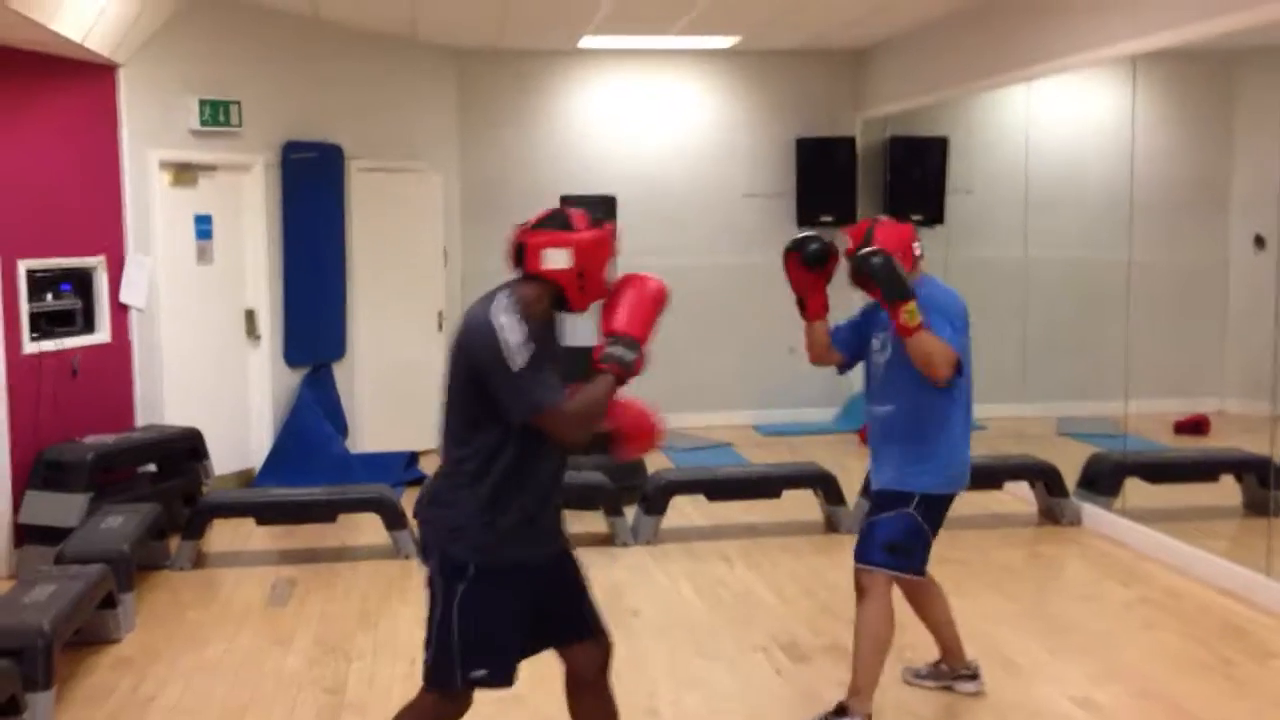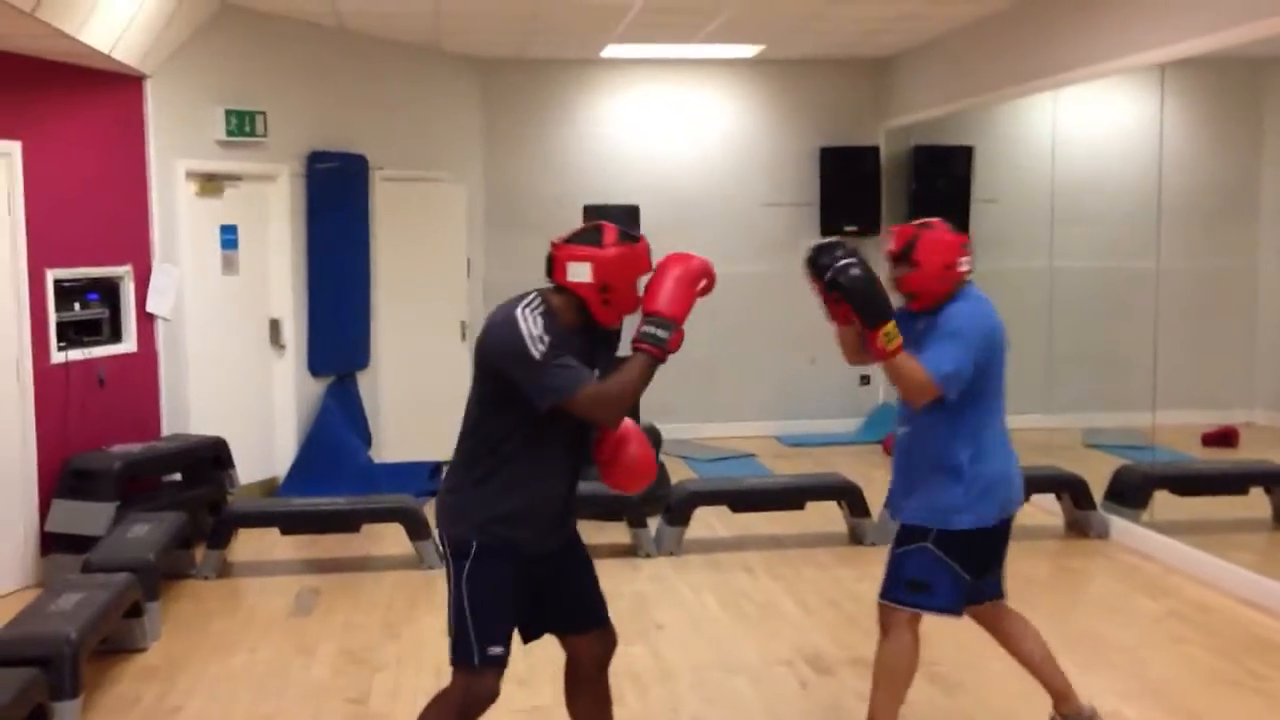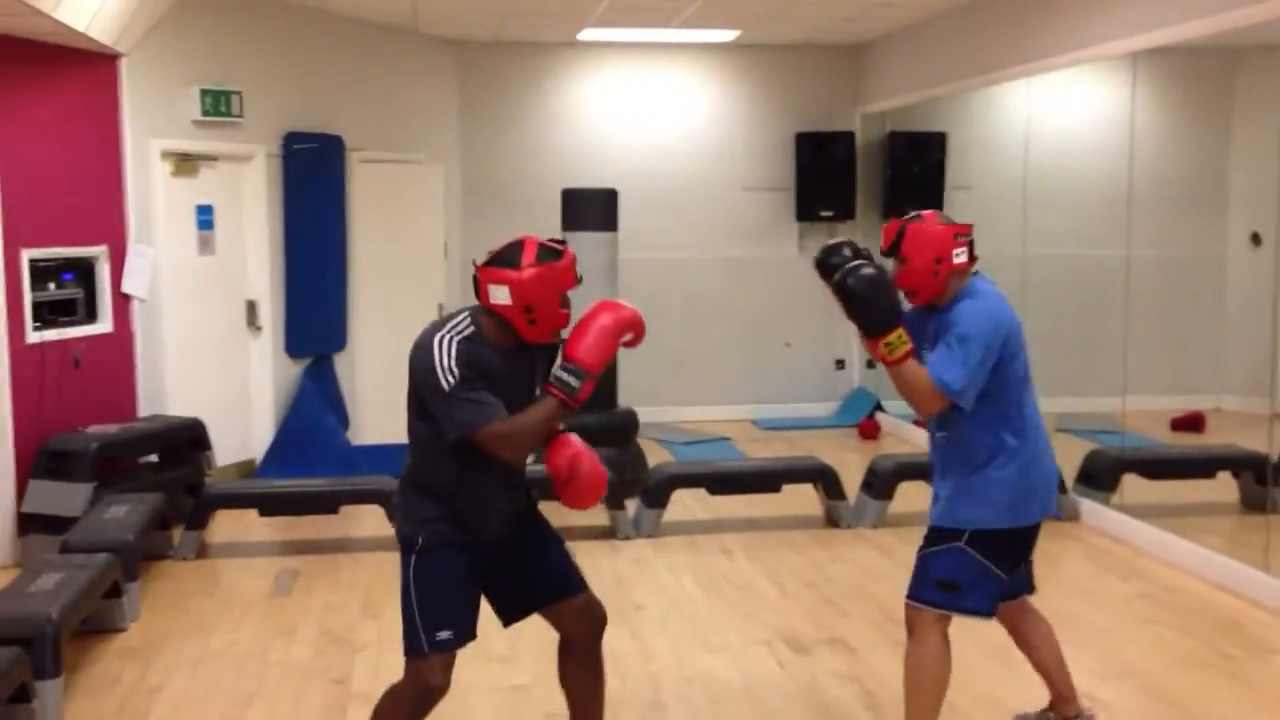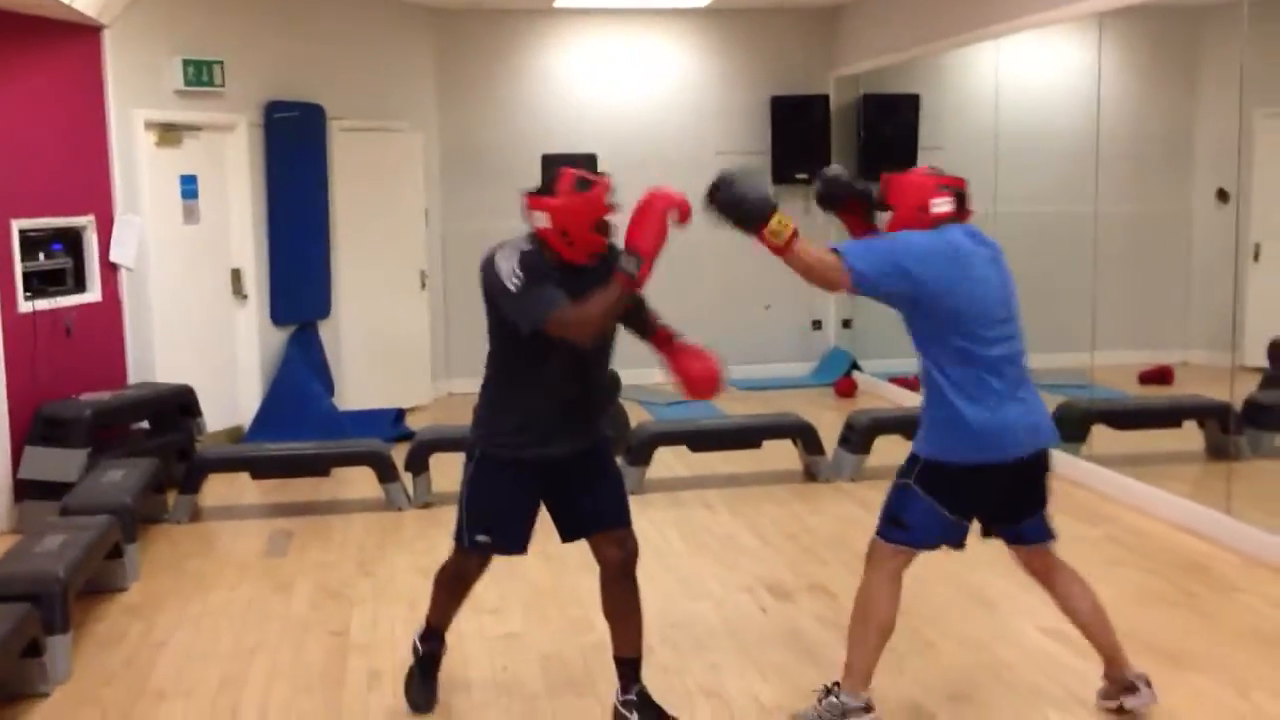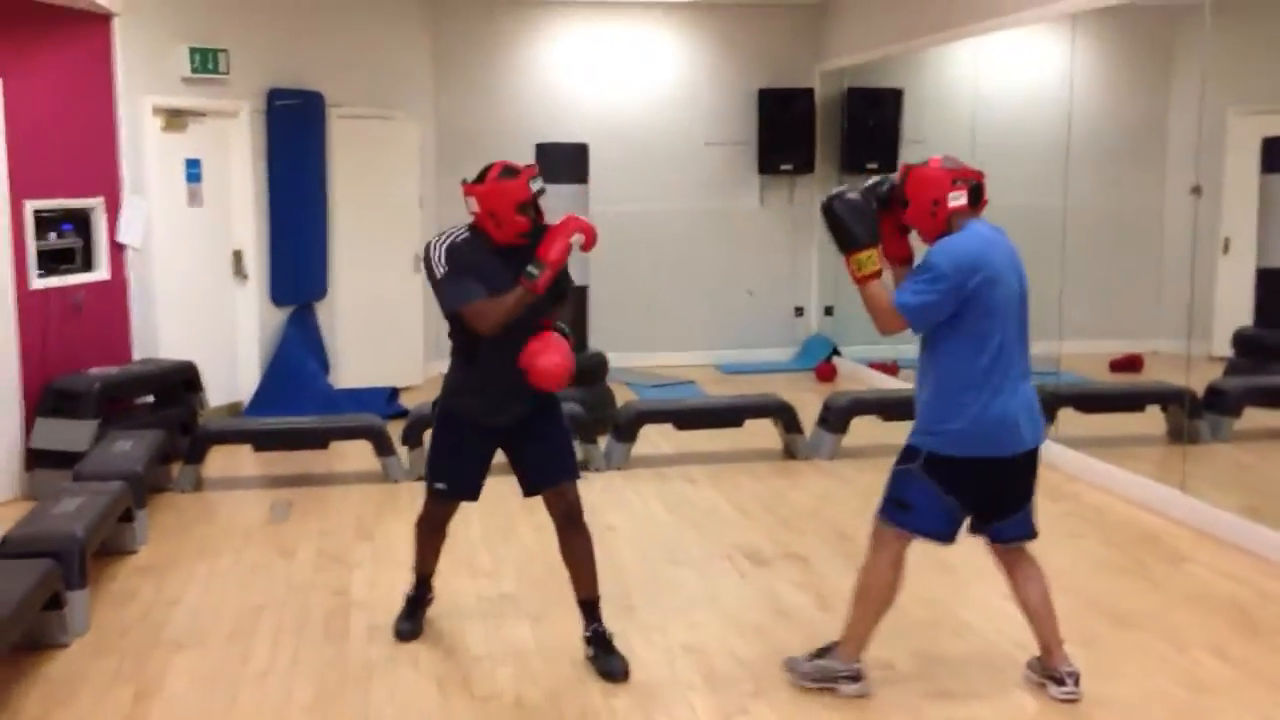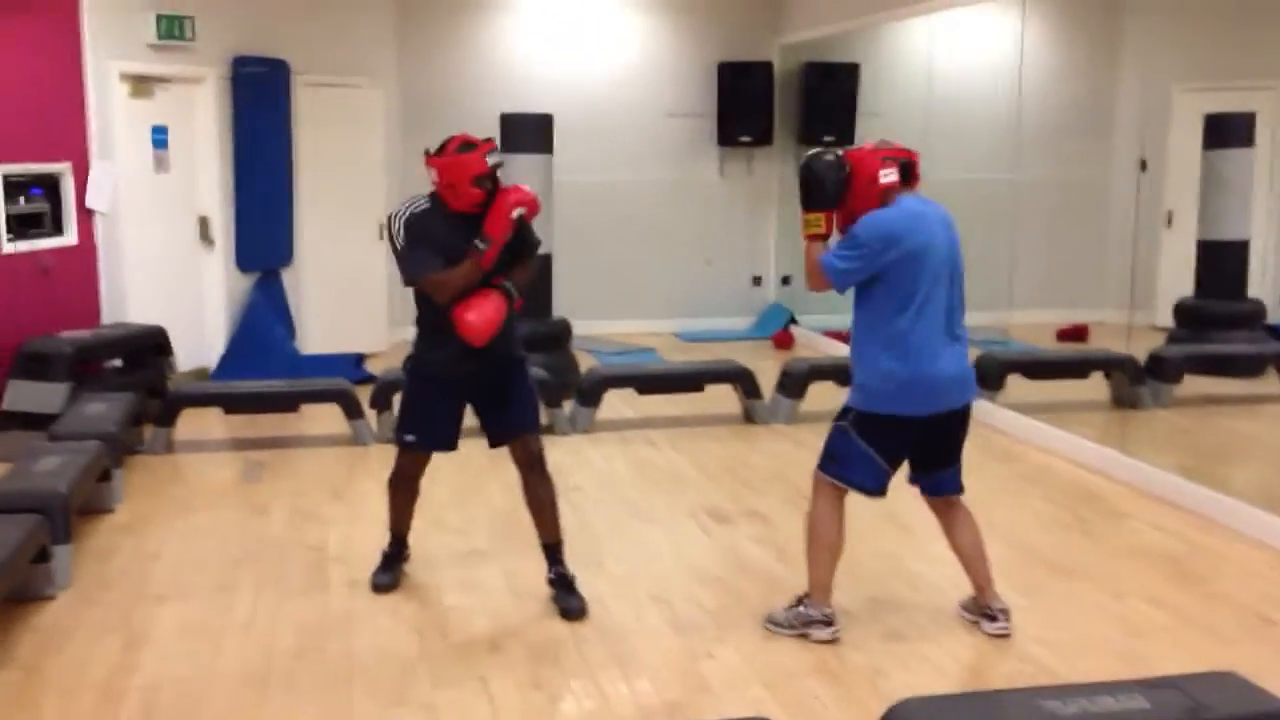
dt=0.7s
person 1, frame 1
left shoulder: (937, 301)
right shoulder: (879, 313)
left elbow: (941, 367)
right elbow: (823, 354)
left wrist: (900, 304)
right wrist: (811, 293)
left hip: (924, 467)
right hip: (897, 465)
left knee: (875, 579)
right knee: (908, 571)
right ankle: (958, 666)
person 1, frame 2
left shoulder: (966, 318)
right shoulder: (928, 312)
left elbow: (918, 391)
right elbow: (857, 353)
left wrist: (880, 323)
right wrist: (840, 301)
left hip: (952, 498)
right hip: (979, 490)
left knee: (897, 612)
right knee: (987, 607)
person 1, frame 3
left shoulder: (979, 318)
right shoulder: (941, 305)
left elbow: (929, 400)
right elbow: (886, 350)
left wrist: (883, 329)
right wrist: (860, 304)
left hip: (990, 494)
right hip: (1006, 488)
left knee: (925, 616)
right knee: (1008, 603)
person 1, frame 4
left shoulder: (917, 251)
right shoulder: (979, 248)
left elbow: (830, 274)
right elbow: (888, 267)
left wrist: (768, 223)
right wrist: (856, 217)
left hip: (959, 443)
right hip: (1021, 436)
left knee: (886, 559)
right knee: (1041, 558)
person 1, frame 5
left shoulder: (959, 255)
right shoulder: (993, 243)
left elbow: (891, 319)
right elbow: (914, 295)
left wrist: (857, 251)
right wrist: (887, 243)
left hip: (956, 432)
right hip: (1014, 427)
left knee: (889, 537)
right knee: (1012, 548)
left ankle: (846, 662)
right ankle: (1057, 666)
person 1, frame 6
left shoulder: (885, 225)
right shoulder: (937, 219)
left elbow: (818, 278)
left wrist: (816, 214)
right wrist: (843, 219)
left hip: (892, 391)
right hip: (949, 388)
left knee: (828, 487)
right knee: (944, 498)
left ankle: (817, 609)
right ankle: (990, 604)
person 2, frame 1
left shoulder: (533, 315)
right shoulder: (495, 330)
right elbow: (570, 427)
left wrist: (611, 409)
right wrist: (622, 349)
left hip: (533, 533)
right hip: (473, 542)
left knee: (590, 656)
person 2, frame 2
left shoulder: (593, 325)
right shoulder: (519, 328)
right elbow: (600, 406)
left wrist: (616, 430)
right wrist: (660, 328)
left hip: (548, 523)
right hip: (487, 528)
left knee: (593, 648)
person 2, frame 3
left shoulder: (534, 338)
right shoulder: (445, 351)
right elbow: (509, 444)
left wrist: (559, 442)
right wrist: (578, 371)
left hip: (509, 516)
right hip: (442, 529)
left knee: (586, 620)
right knee: (428, 677)
person 2, frame 4
left shoulder: (601, 256)
right shoulder: (511, 265)
left elbow: (630, 308)
right elbow: (580, 328)
left wrist: (674, 346)
right wrist: (637, 256)
left hip: (581, 440)
right hip: (509, 445)
left knee: (621, 556)
right knee: (469, 562)
right ankle: (428, 650)
person 2, frame 5
left shoulder: (538, 238)
right shoulder: (450, 252)
right elbow: (485, 322)
left wrist: (552, 333)
right wrist: (541, 267)
left hip: (533, 400)
right hip: (469, 407)
left knee: (568, 509)
right knee: (437, 509)
left ankle: (595, 631)
right ankle: (420, 594)
person 2, frame 6
left shoulder: (504, 205)
right shoulder: (412, 221)
left elbow: (528, 260)
right elbow: (441, 290)
left wrist: (502, 291)
right wrist: (490, 240)
left hip: (498, 356)
right hip: (437, 363)
left knee: (531, 457)
right knee: (409, 464)
left ankle: (558, 572)
right ankle: (396, 550)
